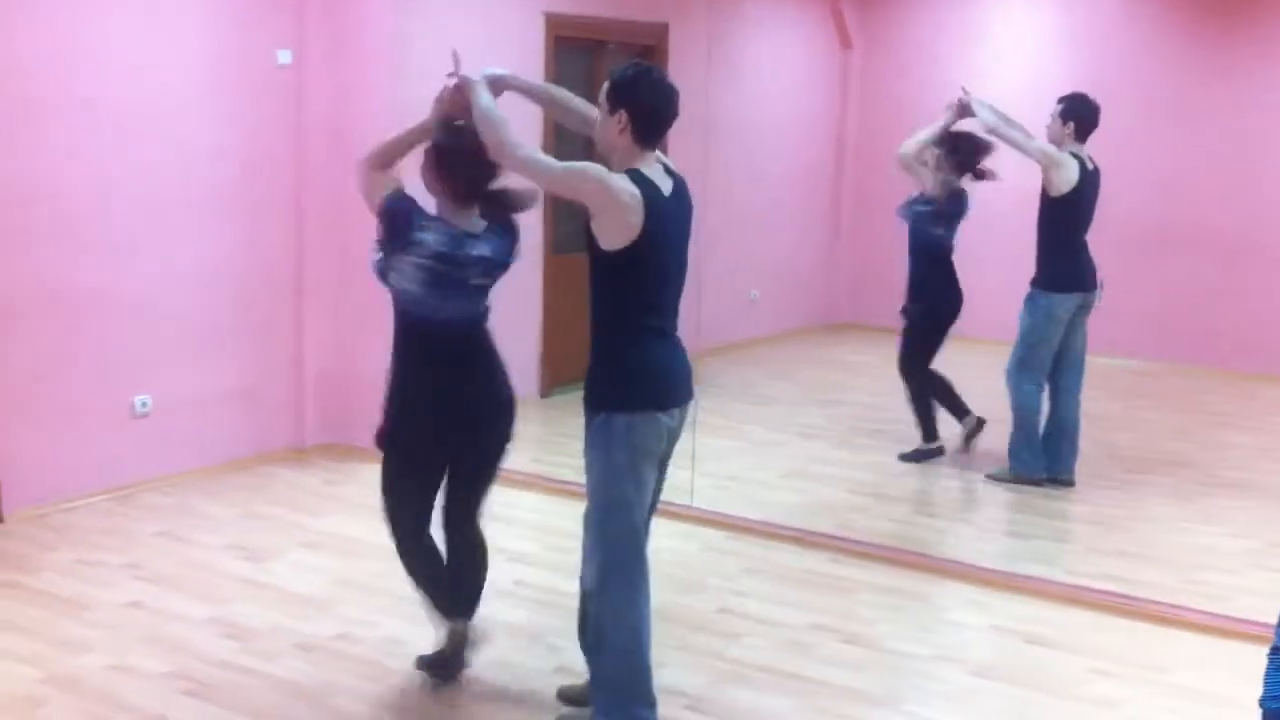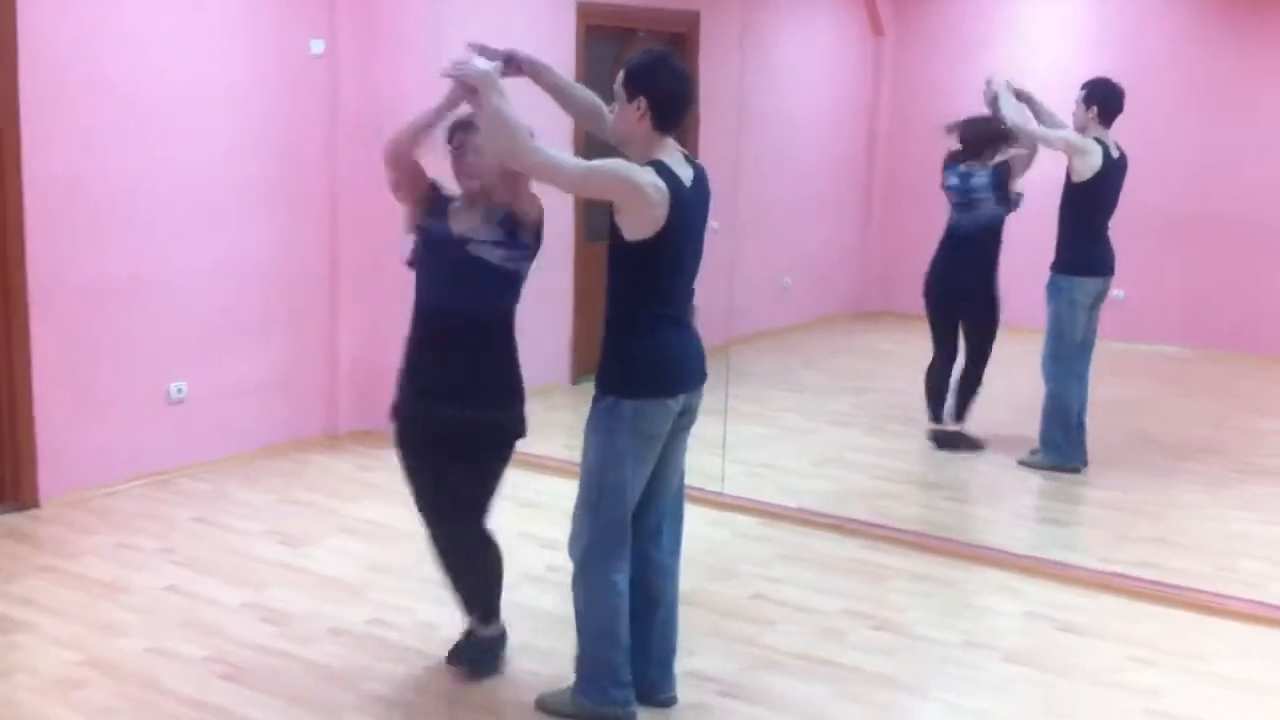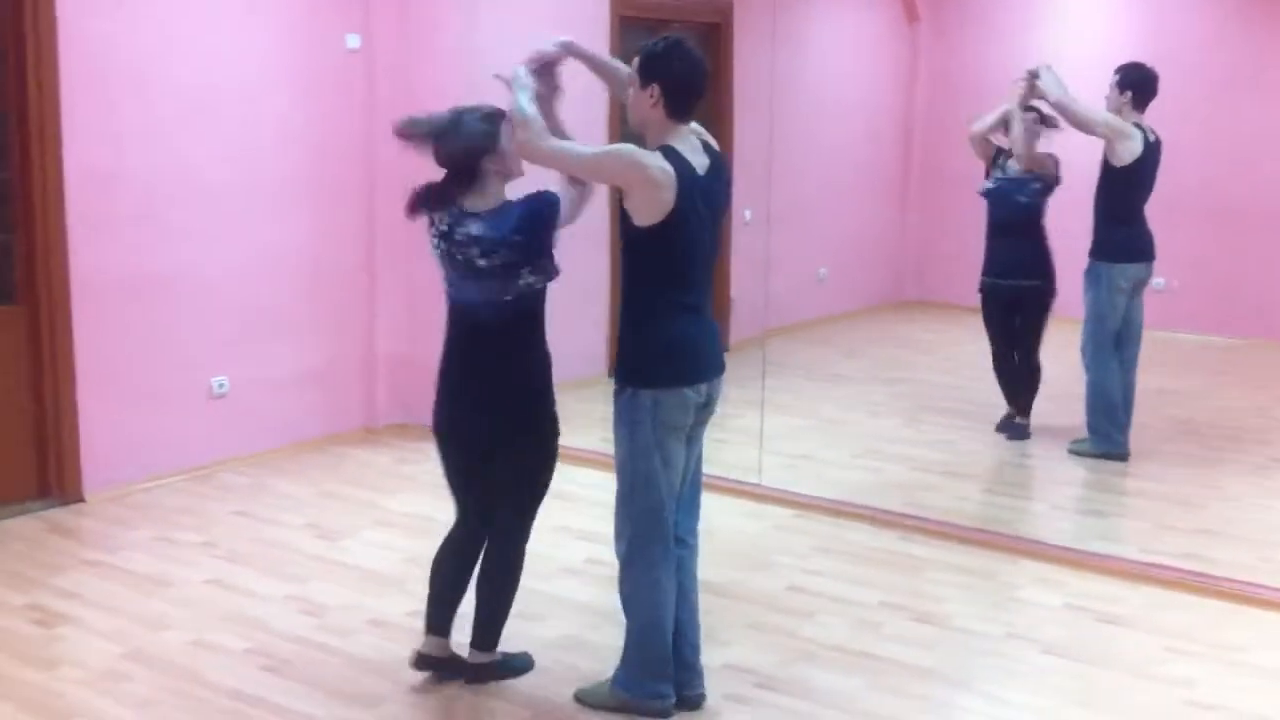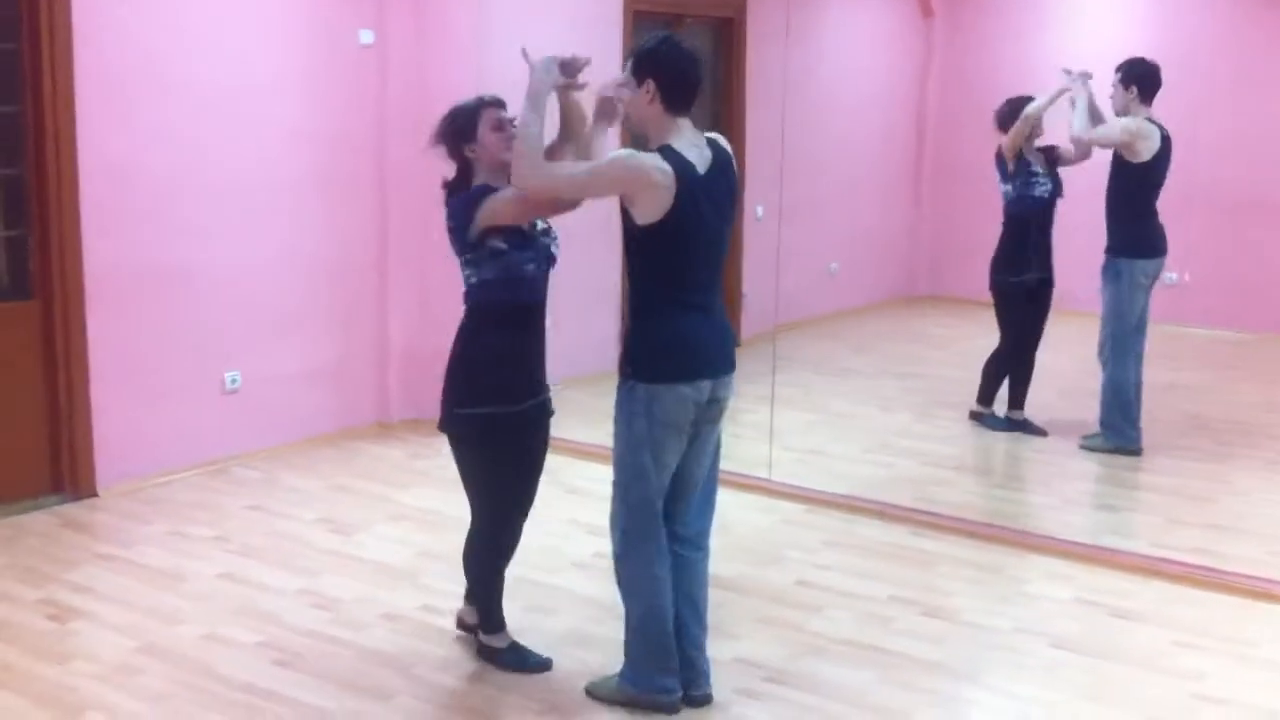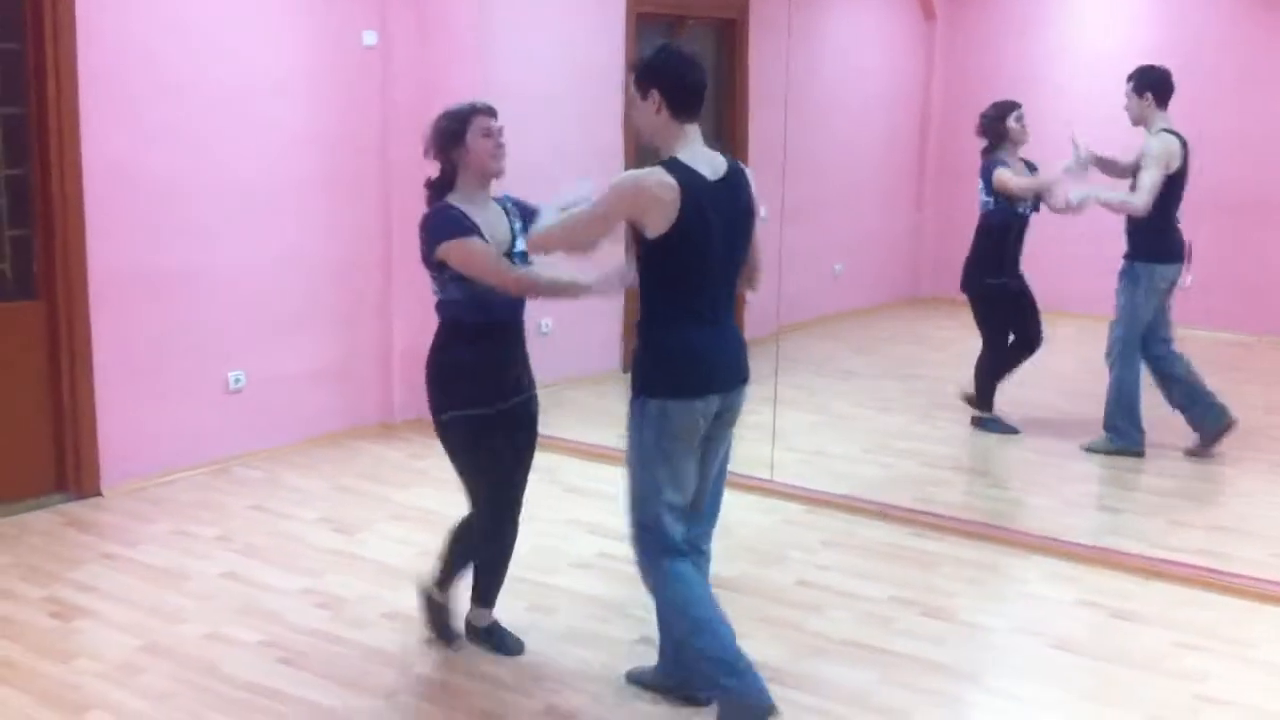
dt=0.3s
person 1, frame 1
left shoulder: (608, 191)
right shoulder: (671, 182)
left elbow: (507, 151)
right elbow: (599, 129)
left wrist: (477, 90)
right wrist: (525, 86)
left hip: (628, 396)
right hip: (668, 386)
left knee: (614, 556)
right knee: (619, 541)
person 1, frame 2
left shoulder: (634, 183)
right shoulder: (687, 170)
left elbow: (525, 158)
right elbow: (598, 119)
left wrist: (488, 86)
right wrist: (528, 67)
left hip: (637, 383)
right hip: (681, 375)
left knee: (601, 540)
right knee: (655, 531)
person 1, frame 3
left shoulder: (643, 168)
right shoulder: (708, 154)
left elbow: (533, 145)
right elbow: (649, 100)
left wrist: (521, 85)
right wrist: (579, 54)
left hip: (655, 373)
right hip: (701, 365)
left knee: (644, 532)
right knee: (676, 526)
person 1, frame 4
left shoulder: (638, 169)
right shoulder: (721, 155)
left elbow: (529, 178)
left wrist: (537, 92)
right wrist: (633, 112)
left hip: (659, 371)
right hip: (713, 364)
left knee: (640, 526)
right knee: (686, 525)
person 1, frame 5
left shoulder: (646, 187)
right shoulder: (739, 179)
left elbow: (544, 242)
left wrist: (582, 226)
left hip: (671, 384)
right hip: (727, 375)
left knee: (661, 545)
right knee: (690, 531)
person 2, frame 1
left shoulder: (405, 221)
right shoulder: (500, 236)
left elbow: (373, 169)
left wrist: (437, 119)
left hip: (417, 410)
right hip: (484, 406)
left knee: (408, 524)
right knee: (462, 522)
left ankle: (454, 633)
right ankle: (456, 633)
person 2, frame 2
left shoulder: (522, 221)
right shoulder: (433, 211)
right elbow: (399, 157)
left wrist: (462, 97)
right wrist: (458, 99)
left hip: (487, 399)
right hip: (425, 394)
left knee: (460, 520)
right knee: (445, 516)
left ankle: (484, 627)
right ankle: (484, 623)
person 2, frame 3
left shoulder: (446, 214)
right shoulder: (536, 215)
left elbow: (437, 144)
right elbow: (580, 184)
left wrist: (534, 102)
right wrist: (547, 108)
left hip: (460, 397)
right hip: (523, 399)
left knee: (472, 524)
right knee: (510, 528)
left ankle: (438, 644)
right ankle: (483, 654)
person 2, frame 4
left shoulder: (518, 189)
right shoulder: (471, 203)
left elbow: (572, 139)
right elbow: (560, 197)
left wrist: (568, 93)
right wrist: (593, 141)
left hip: (525, 377)
right hip: (480, 382)
left knee: (513, 507)
right knee: (494, 511)
left ankle: (476, 611)
right ankle: (491, 633)
person 2, frame 5
left shoulder: (514, 211)
right shoulder: (442, 223)
right elbow: (512, 281)
right wrist: (594, 285)
left hip: (511, 374)
right hip: (461, 382)
left knee: (506, 504)
right knee: (491, 506)
left ankle: (481, 612)
right ankle: (439, 590)
person 3, frame 1
left shoulder: (1057, 160)
right shoulder: (1087, 167)
left elbow: (995, 128)
right elbow: (1028, 139)
left wrist: (975, 104)
right wrist: (989, 107)
left hip: (1055, 286)
right hip: (1081, 285)
left knee: (1025, 373)
right knee: (1066, 379)
left ankle: (1027, 464)
right ankle: (1060, 466)
person 3, frame 2
left shoulder: (1082, 147)
right shoulder: (1116, 155)
left elbow: (1021, 125)
right elbow: (1055, 128)
left wrist: (1005, 92)
right wrist: (1026, 96)
left hip: (1075, 271)
right hip: (1097, 268)
left knee: (1060, 363)
right knee: (1074, 362)
left ankle: (1060, 451)
right ankle: (1070, 445)
person 3, frame 3
left shoulder: (1121, 131)
right shoulder: (1148, 138)
left elbow: (1065, 100)
right elbow: (1084, 122)
left wrist: (1046, 75)
right wrist: (1044, 94)
left hip: (1114, 256)
right hip: (1137, 255)
left knee: (1100, 348)
right knee: (1123, 350)
left ankle: (1108, 438)
right ankle: (1112, 434)
person 3, frame 4
left shoulder: (1137, 129)
right shoulder: (1153, 133)
left elbow: (1080, 135)
right elbow: (1102, 137)
left wrist: (1079, 97)
right wrist: (1086, 96)
left hip: (1131, 253)
right hip: (1143, 250)
left knee: (1116, 345)
right knee: (1127, 344)
left ankle: (1120, 434)
right ankle: (1122, 427)
person 3, frame 5
left shoulder: (1161, 143)
right shoulder: (1166, 143)
left elbow: (1138, 205)
right elbow: (1129, 172)
left wrist: (1093, 193)
right wrist: (1095, 160)
left hip: (1150, 259)
right hip: (1161, 256)
left knee: (1123, 346)
right knee: (1156, 345)
left ankle: (1123, 436)
right ankle: (1210, 418)
person 4, frame 1
left shoulder: (946, 195)
right shoulder: (952, 191)
left elbow: (907, 153)
right elbow: (912, 154)
left wrist: (946, 121)
right wrist: (949, 121)
left hip: (931, 297)
right hip: (937, 293)
left knee: (912, 366)
right knee: (917, 366)
left ankle: (932, 441)
right ankle: (966, 419)
person 4, frame 2
left shoulder: (953, 168)
right shoulder: (1001, 173)
right elbow: (1027, 150)
left hip: (942, 275)
right hip: (979, 280)
left knee: (944, 352)
right knee: (978, 356)
left ankle: (938, 423)
right ankle: (954, 424)
person 4, frame 3
left shoulder: (1046, 163)
right shoulder: (998, 160)
left elbow: (1025, 153)
right elbow: (976, 134)
left wrist: (1018, 104)
right wrist: (1013, 103)
left hip: (1034, 272)
right hip: (998, 268)
left knee: (1025, 351)
right knee: (1002, 349)
left ankle: (1023, 416)
right ankle: (1014, 409)
person 4, frame 4
left shoulder: (1047, 156)
right shoulder: (1007, 155)
left elbow: (1082, 151)
right elbow: (1029, 118)
right wrist: (1062, 88)
left hip: (1039, 264)
right hip: (1011, 265)
left knee: (1029, 341)
right knee: (1012, 340)
left ankle: (1015, 412)
right ankle: (981, 407)
person 4, frame 5
left shoulder: (1027, 168)
right shoulder: (993, 165)
left elbow: (1054, 202)
right elbow: (1020, 188)
left wrist: (1071, 201)
left hip: (1008, 269)
right hip: (985, 270)
left knee: (1030, 337)
right knee: (996, 341)
left ankle: (978, 393)
right ankle: (982, 411)
